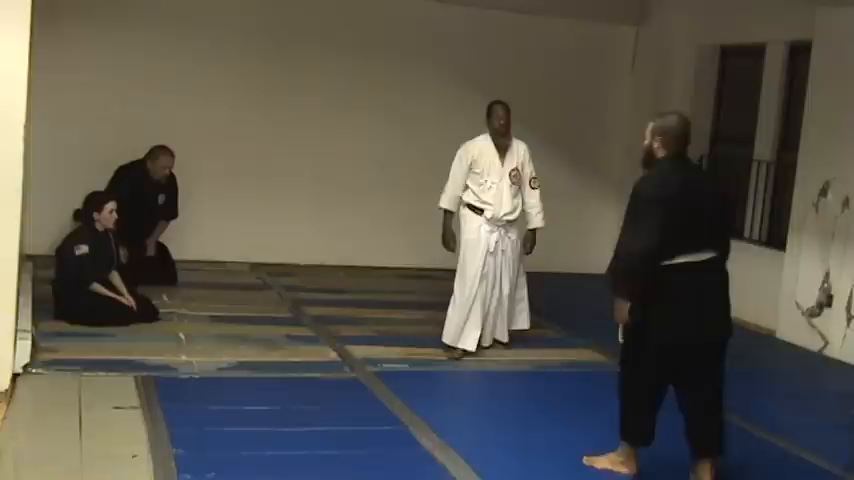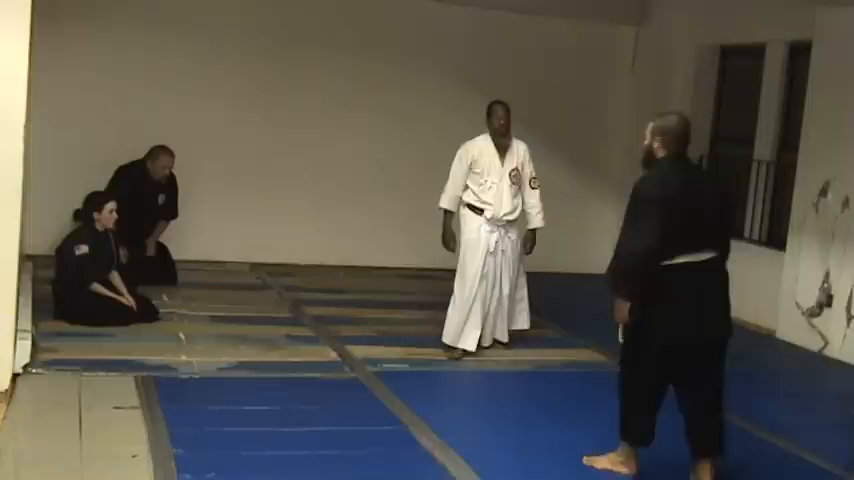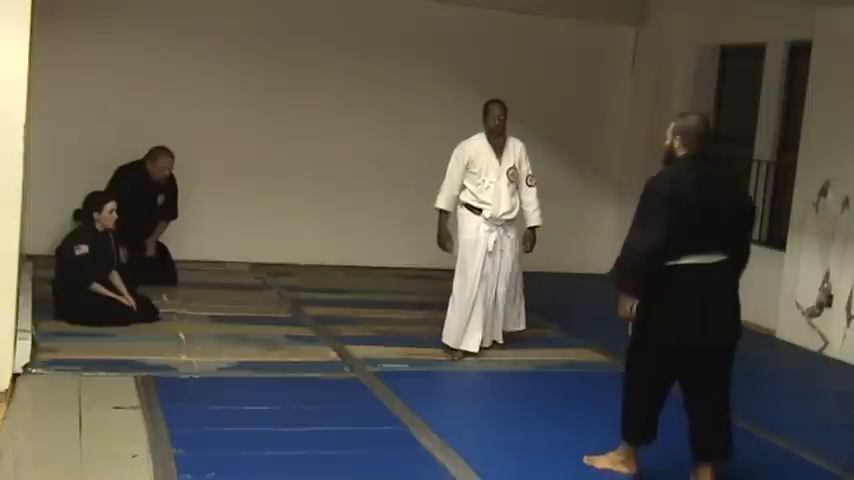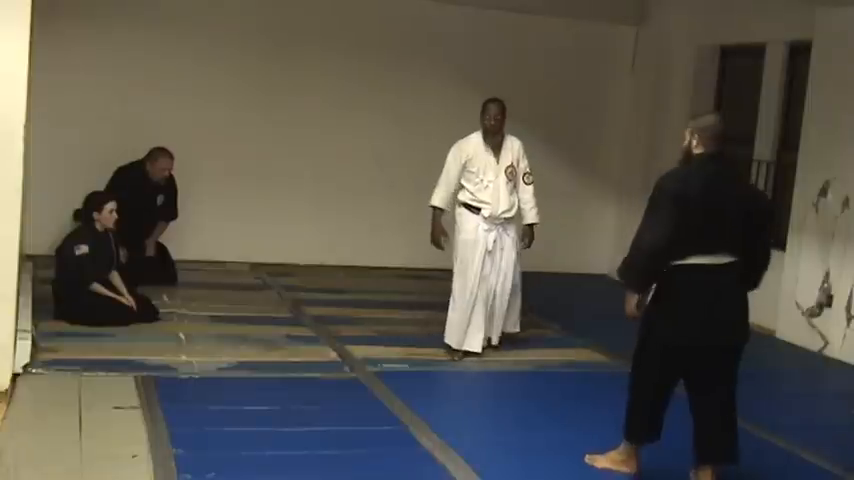
dt=0.1s
person 1, frame 1
left shoulder: (653, 185)
right shoulder: (708, 184)
left elbow: (639, 246)
right elbow: (720, 239)
left wrist: (625, 294)
left hip: (666, 292)
right hip: (708, 289)
left knee: (641, 374)
right knee: (702, 380)
person 1, frame 2
left shoulder: (653, 185)
right shoulder: (709, 184)
left elbow: (638, 246)
right elbow: (720, 239)
left wrist: (625, 294)
left hip: (666, 291)
right hip: (708, 288)
left knee: (641, 374)
right knee: (702, 379)
person 1, frame 3
left shoulder: (666, 183)
right shoulder: (729, 187)
left elbow: (646, 243)
right elbow: (739, 245)
left wrist: (630, 291)
left hip: (674, 291)
right hip: (719, 293)
left knee: (645, 375)
right knee: (709, 382)
person 1, frame 4
left shoulder: (677, 182)
right shoulder: (746, 188)
left elbow: (653, 241)
right elbow: (758, 248)
left wrist: (636, 288)
right wrist: (737, 285)
left hip: (681, 290)
right hip: (727, 294)
left knee: (651, 374)
right knee: (715, 383)
person 2, frame 1
left shoulder: (521, 150)
right shoulder: (471, 149)
left elbow: (530, 190)
right elbow: (454, 187)
left wrist: (532, 228)
right wrist: (447, 226)
left hip: (508, 227)
right hip: (477, 223)
left knee: (506, 283)
right knee: (471, 281)
left ankle: (496, 333)
right ankle: (459, 339)
person 2, frame 2
left shoulder: (521, 150)
right shoulder: (471, 149)
left elbow: (530, 190)
right elbow: (454, 187)
left wrist: (532, 228)
right wrist: (447, 226)
left hip: (508, 227)
right hip: (477, 223)
left knee: (506, 283)
right knee: (471, 281)
left ankle: (496, 332)
right ankle: (459, 340)
person 2, frame 3
left shoulder: (518, 149)
right shoulder: (468, 148)
left elbow: (528, 188)
right elbow: (451, 186)
left wrist: (532, 226)
right wrist: (442, 224)
left hip: (506, 226)
right hip: (475, 223)
left knee: (503, 282)
right knee: (470, 282)
left ankle: (493, 333)
right ankle: (459, 340)
person 2, frame 4
left shoulder: (515, 147)
right shoulder: (465, 147)
left elbow: (525, 186)
right elbow: (447, 183)
left wrist: (529, 224)
right wrist: (436, 220)
left hip: (505, 225)
right hip: (473, 222)
left knee: (505, 282)
right knee: (470, 282)
left ankle: (491, 333)
right ankle: (460, 341)
person 3, frame 1
left shoulder: (169, 181)
right shoulder: (127, 176)
left elbow: (166, 216)
left wrist: (152, 241)
left hip: (142, 241)
left knee: (167, 277)
person 3, frame 2
left shoulder: (169, 181)
right shoulder: (127, 176)
left elbow: (166, 216)
left wrist: (152, 241)
left hip: (143, 241)
left knee: (167, 277)
person 3, frame 3
left shoulder: (168, 182)
right shoulder: (126, 177)
left elbow: (166, 217)
left wrist: (152, 241)
left hip: (142, 242)
left knee: (167, 277)
person 3, frame 4
left shoulder: (168, 183)
right shoulder: (125, 177)
left elbow: (165, 217)
left wrist: (152, 241)
left hip: (141, 242)
left knee: (167, 277)
person 4, frame 1
left shoulder: (105, 235)
right shoulder: (79, 241)
left elbow: (111, 270)
right elbow: (86, 282)
left wrist: (126, 294)
right wrist: (117, 297)
left hip: (98, 287)
right hip: (73, 296)
left knee: (144, 306)
right knee: (124, 313)
person 4, frame 2
left shoulder: (105, 235)
right shoulder: (80, 241)
left elbow: (111, 270)
right elbow: (86, 282)
left wrist: (125, 294)
right wrist: (117, 297)
left hip: (98, 287)
right hip: (73, 296)
left knee: (144, 307)
right knee: (124, 313)
person 4, frame 3
left shoulder: (105, 235)
right shoulder: (79, 240)
left elbow: (111, 270)
right elbow: (86, 282)
left wrist: (126, 294)
right wrist: (117, 298)
left hip: (98, 287)
right hip: (73, 297)
left knee: (144, 306)
right knee: (124, 313)
person 4, frame 4
left shoulder: (105, 235)
right shoulder: (79, 240)
left elbow: (111, 270)
right elbow: (86, 282)
left wrist: (126, 294)
right wrist: (117, 298)
left hip: (98, 287)
right hip: (73, 297)
left knee: (144, 306)
right knee: (123, 313)
